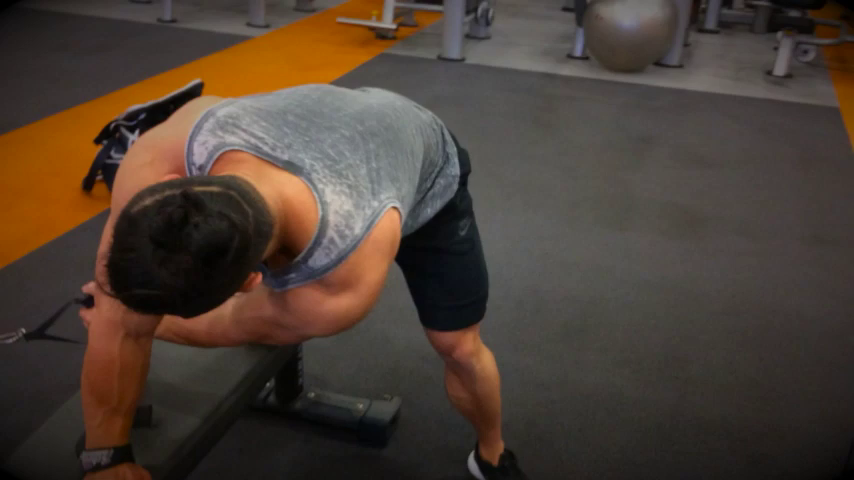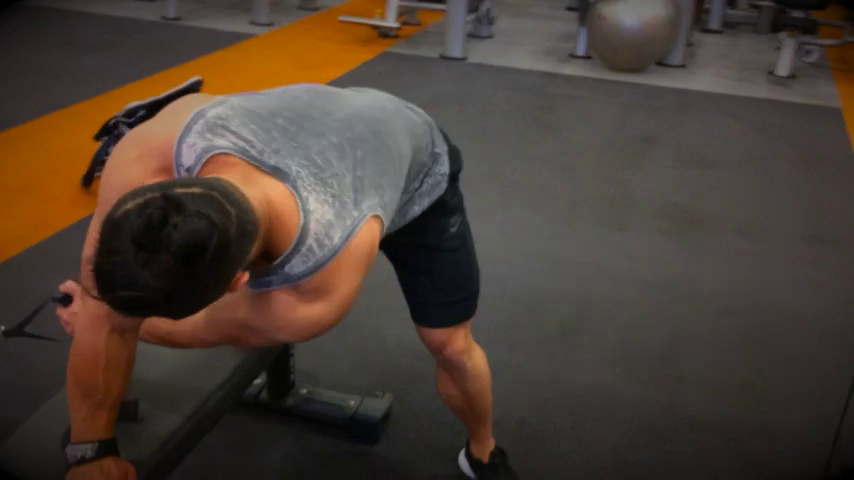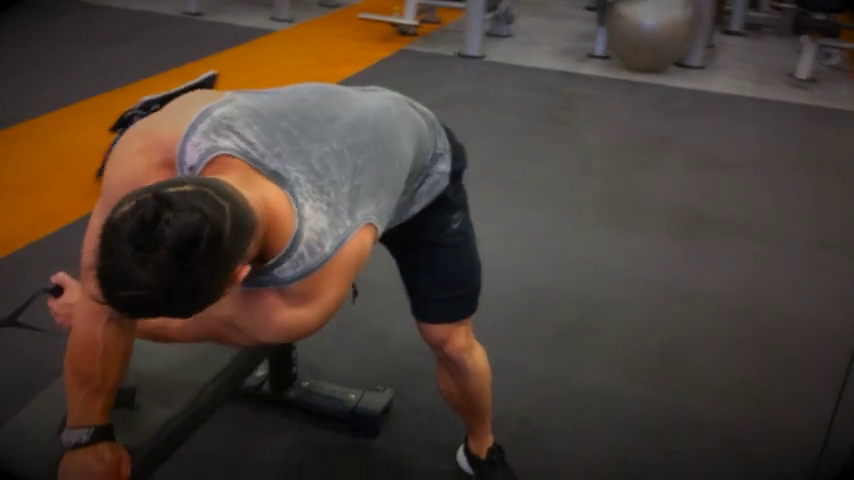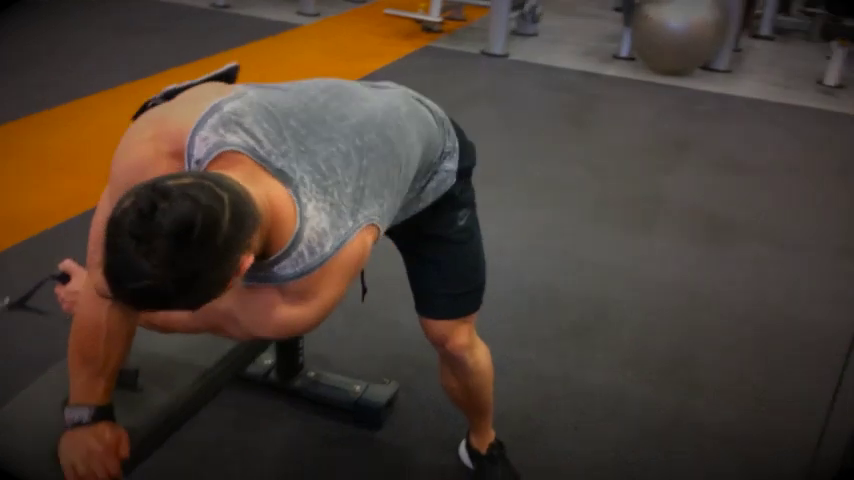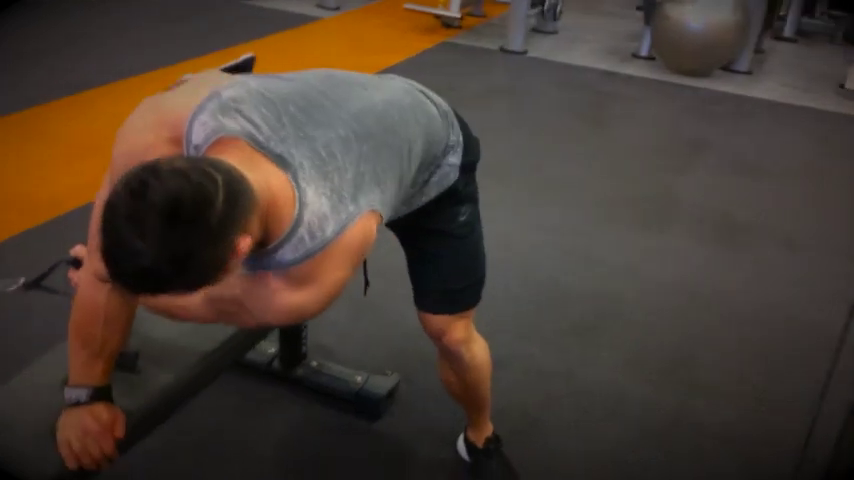
dt=0.1s
person 1, frame 1
left shoulder: (347, 283)
right shoulder: (158, 161)
left elbow: (250, 325)
right elbow: (121, 324)
left wrist: (160, 325)
left hip: (428, 178)
right hip: (329, 160)
left knee: (459, 347)
person 1, frame 2
left shoulder: (322, 293)
right shoulder: (145, 159)
left elbow: (217, 326)
right elbow: (105, 318)
left wrist: (139, 324)
left hip: (418, 176)
right hip: (325, 148)
left knee: (449, 344)
person 1, frame 3
right shoulder: (150, 153)
left elbow: (215, 323)
right elbow: (103, 300)
left wrist: (106, 312)
right wrist: (87, 434)
left hip: (421, 172)
right hip: (334, 143)
left knee: (450, 341)
person 1, frame 4
right shoulder: (157, 144)
left elbow: (215, 316)
right elbow: (109, 285)
left wrist: (85, 299)
right wrist: (87, 414)
left hip: (429, 169)
right hip: (336, 136)
left knee: (453, 338)
right knee: (262, 297)
person 1, frame 5
left shoulder: (312, 274)
right shoulder: (158, 129)
left elbow: (220, 303)
right elbow: (107, 266)
left wrist: (139, 285)
right wrist: (86, 392)
left hip: (432, 165)
right hip: (341, 130)
left knee: (451, 332)
left ankle: (480, 439)
